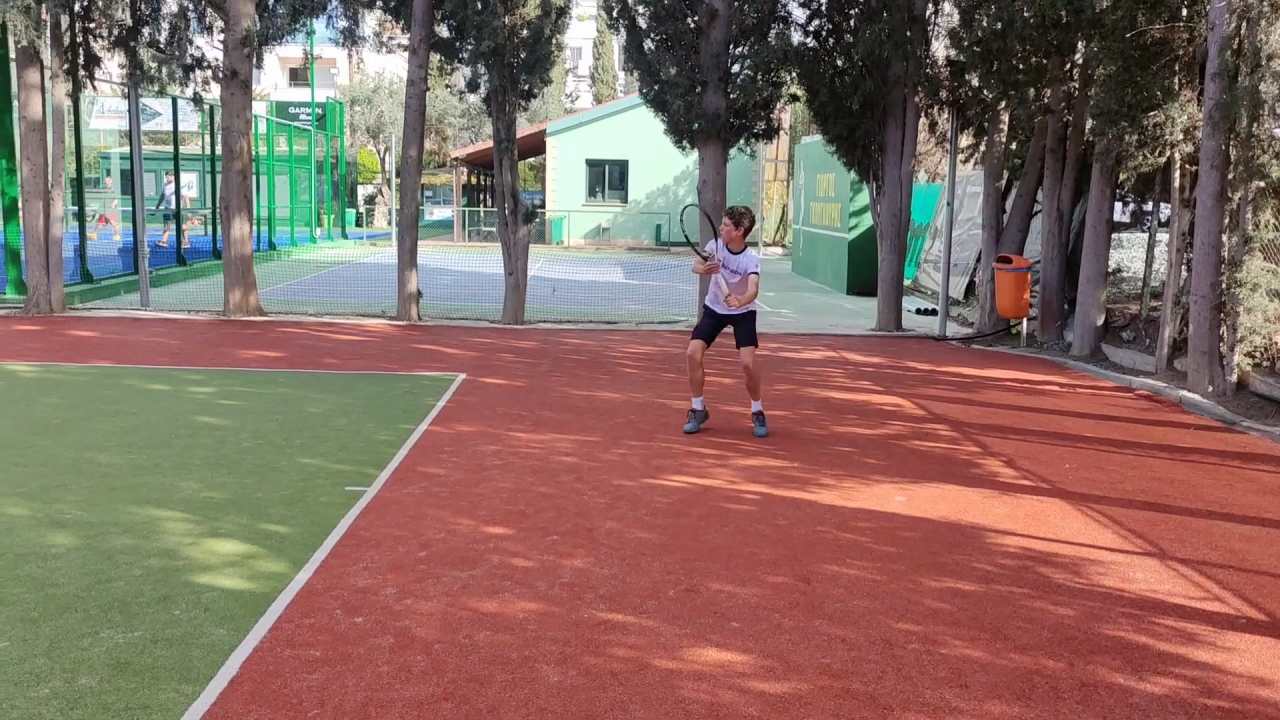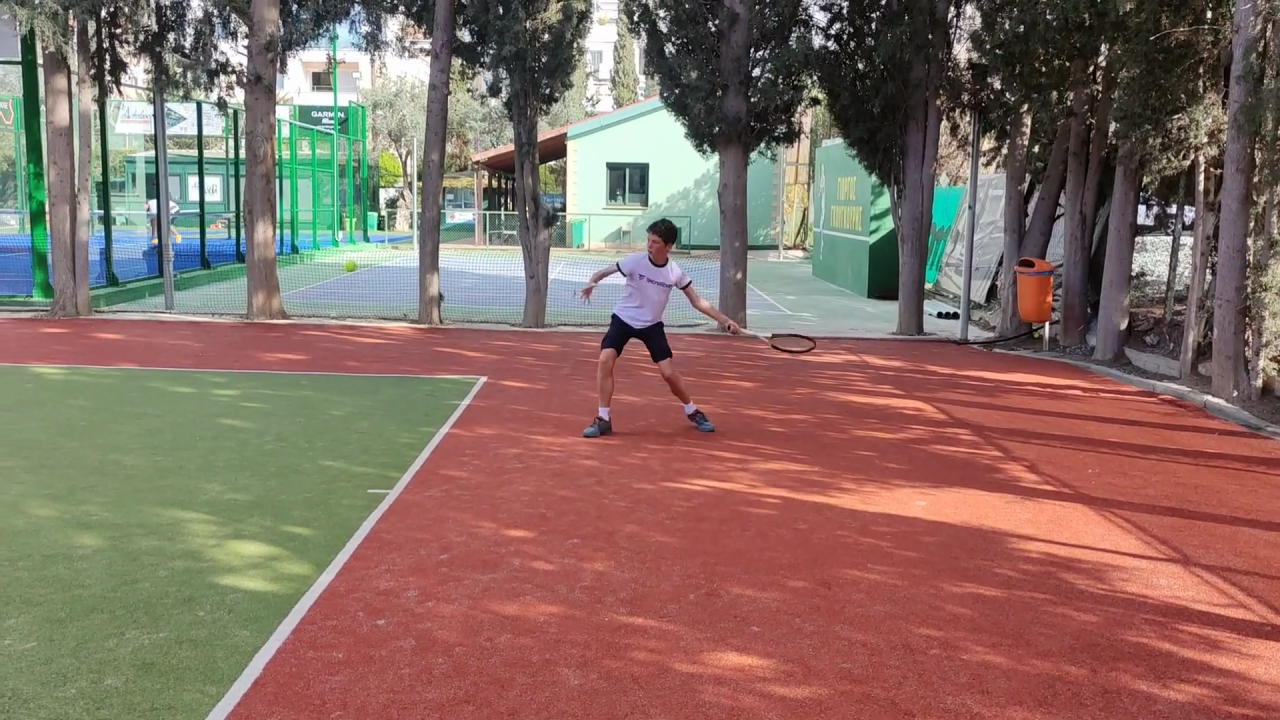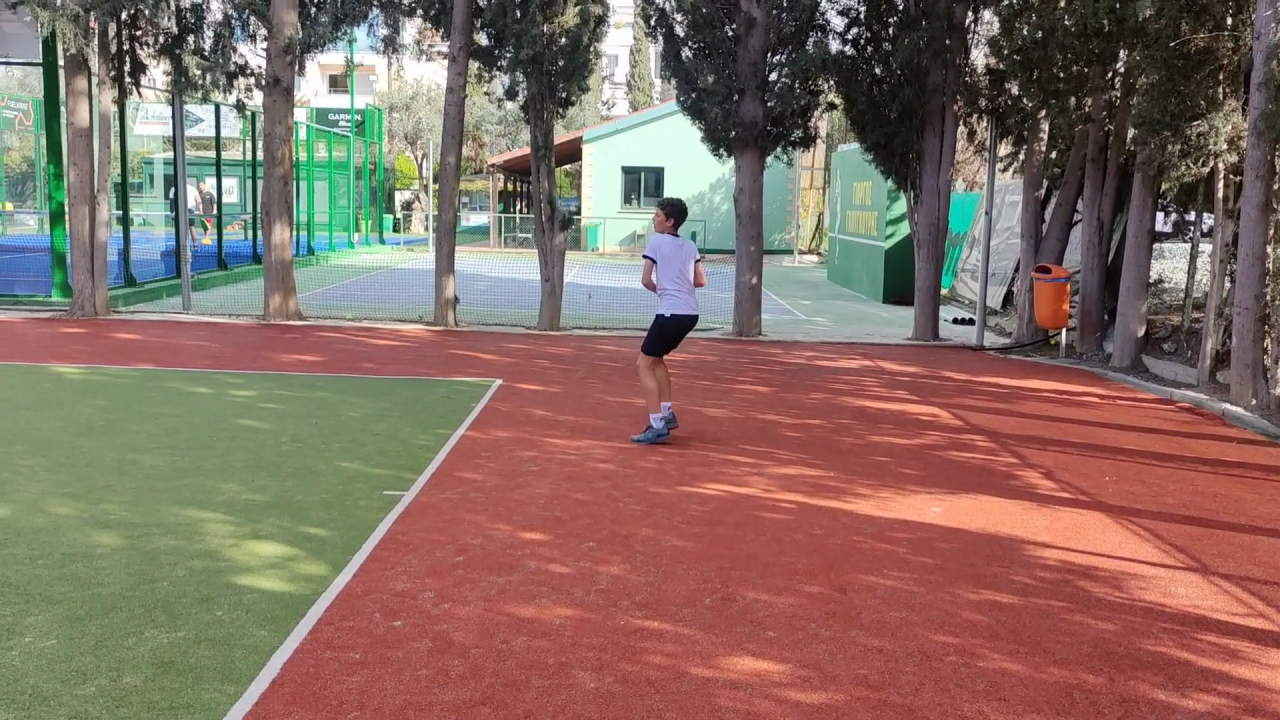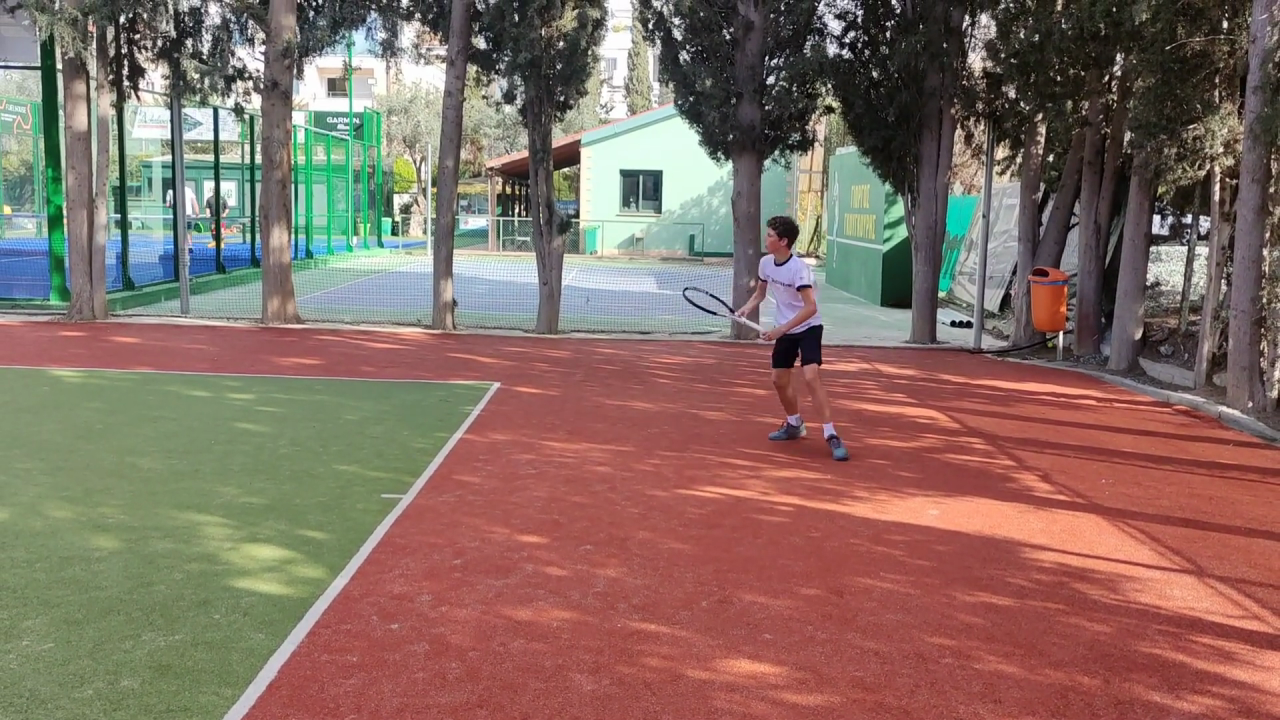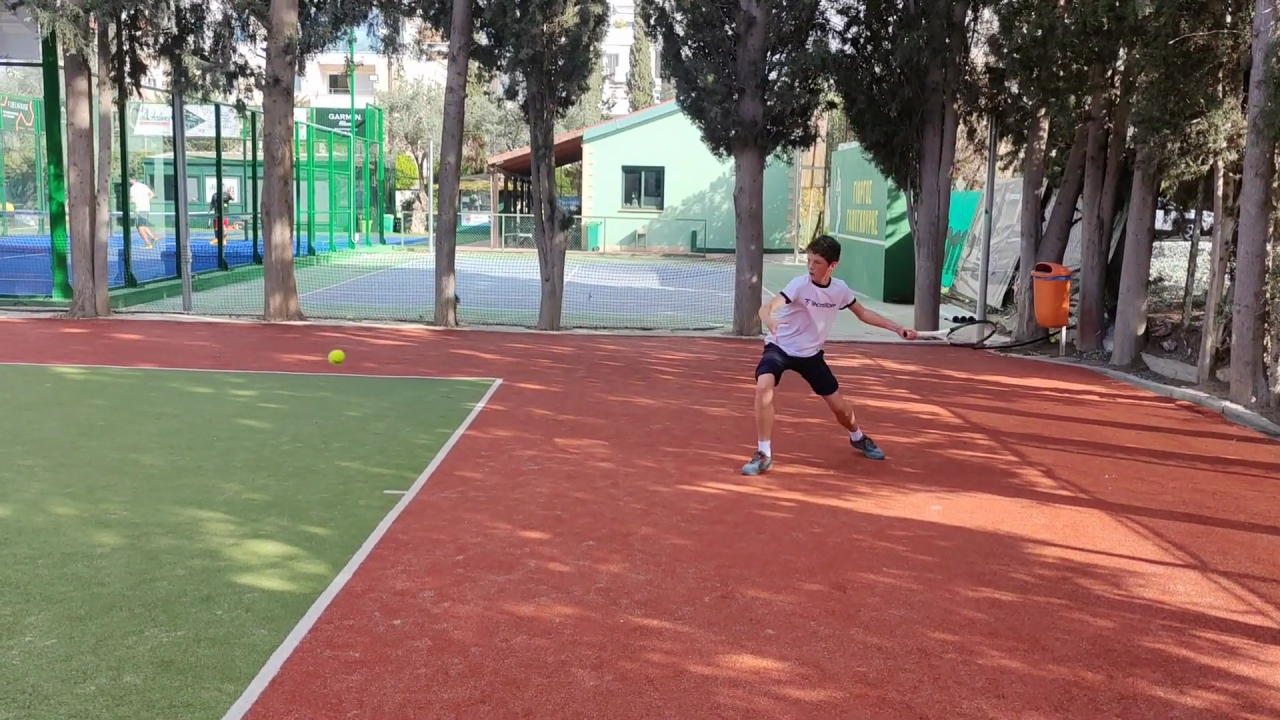
dt=1s
person 1, frame 1
left shoulder: (751, 258)
right shoulder: (717, 245)
left elbow: (752, 290)
right elbow: (697, 265)
left wrist: (739, 299)
right wrist: (704, 268)
left hip: (742, 312)
right hip: (714, 310)
left knee: (747, 362)
right knee: (693, 354)
left ankle: (757, 413)
right ankle: (699, 410)
person 1, frame 2
left shoulder: (675, 272)
right shoulder: (635, 260)
left elbow: (697, 300)
right elbow: (607, 270)
left wrist: (724, 320)
right wrist: (592, 282)
left hip: (650, 324)
right hip: (623, 319)
left knee: (668, 371)
right knee: (605, 361)
left ankle: (692, 411)
right ankle: (603, 419)
person 1, frame 3
left shoulder: (656, 242)
right shoulder: (689, 246)
left elbow: (647, 280)
right elbow: (700, 281)
left hip: (672, 314)
right hip: (689, 314)
left knee: (645, 365)
right knee: (656, 361)
left ankle: (657, 426)
right ankle: (666, 413)
person 1, frame 4
left shoulder: (799, 268)
right shoulder: (766, 263)
left elbow: (810, 308)
right elbow: (760, 291)
left wrist: (780, 329)
right wrist: (747, 307)
left hip: (808, 328)
right hip: (784, 330)
left knee: (812, 377)
right knee: (780, 381)
left ankle: (831, 436)
right ankle: (794, 424)
person 1, frame 5
left shoulder: (840, 289)
right shoulder: (797, 284)
left elbow: (864, 314)
right elbow: (768, 308)
left wrist: (899, 328)
right wrist: (772, 322)
left hip: (810, 354)
right hip: (779, 347)
left knee: (838, 404)
right knee: (763, 388)
left ankle: (858, 438)
right ankle: (763, 455)
